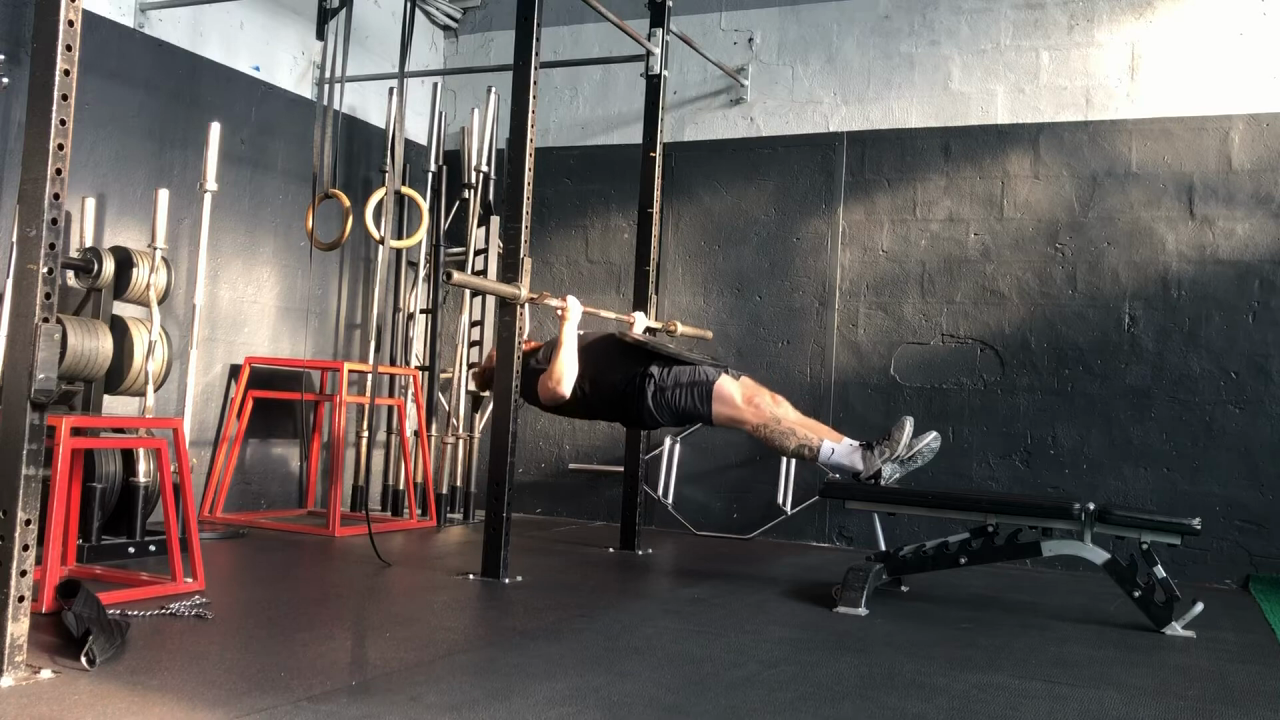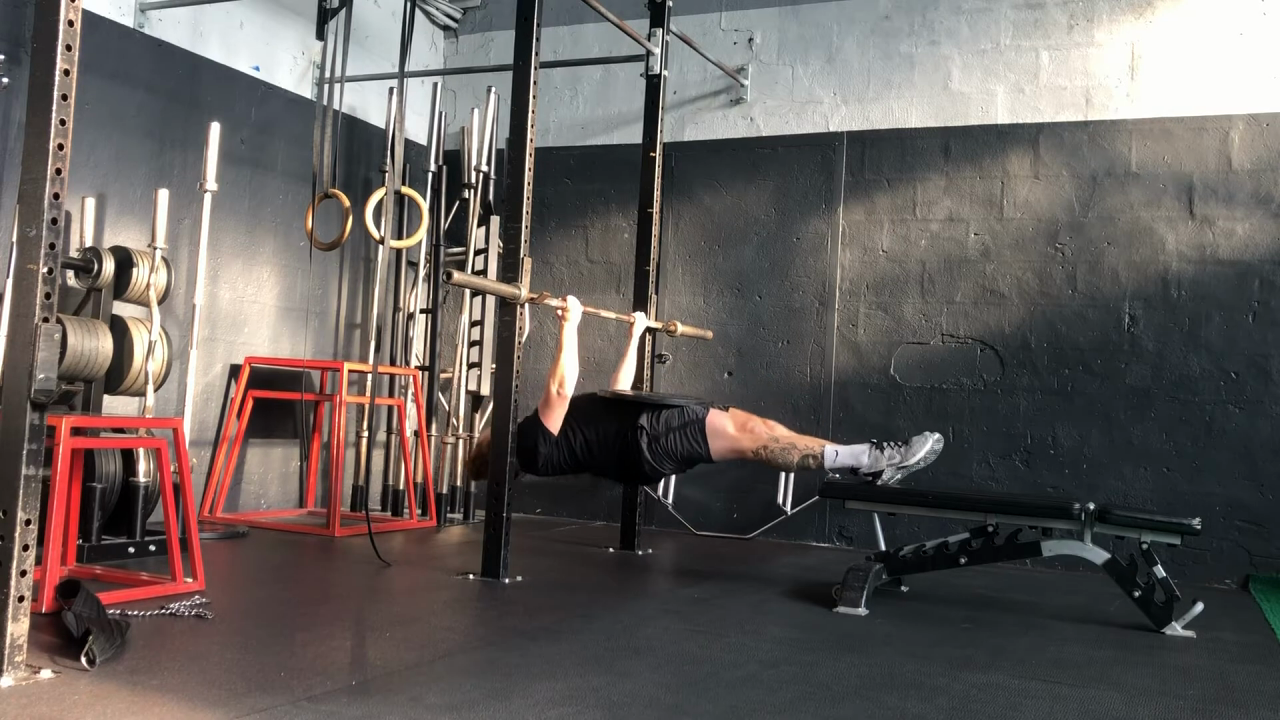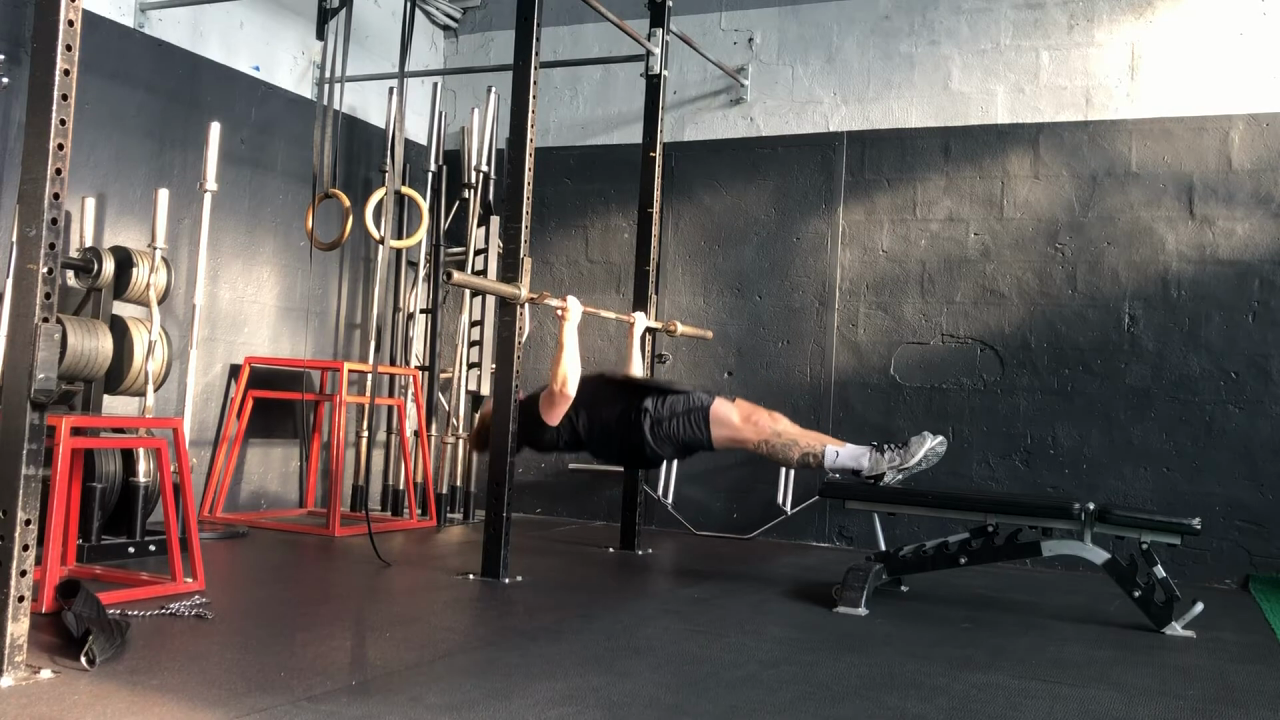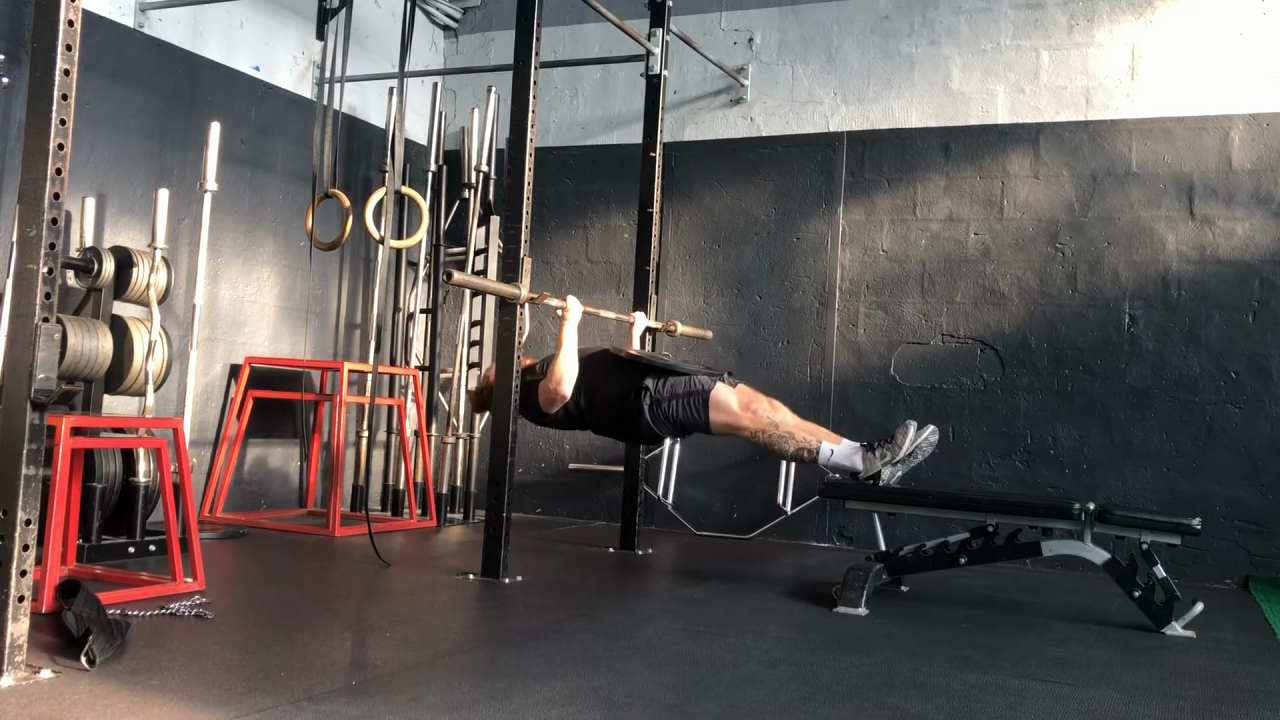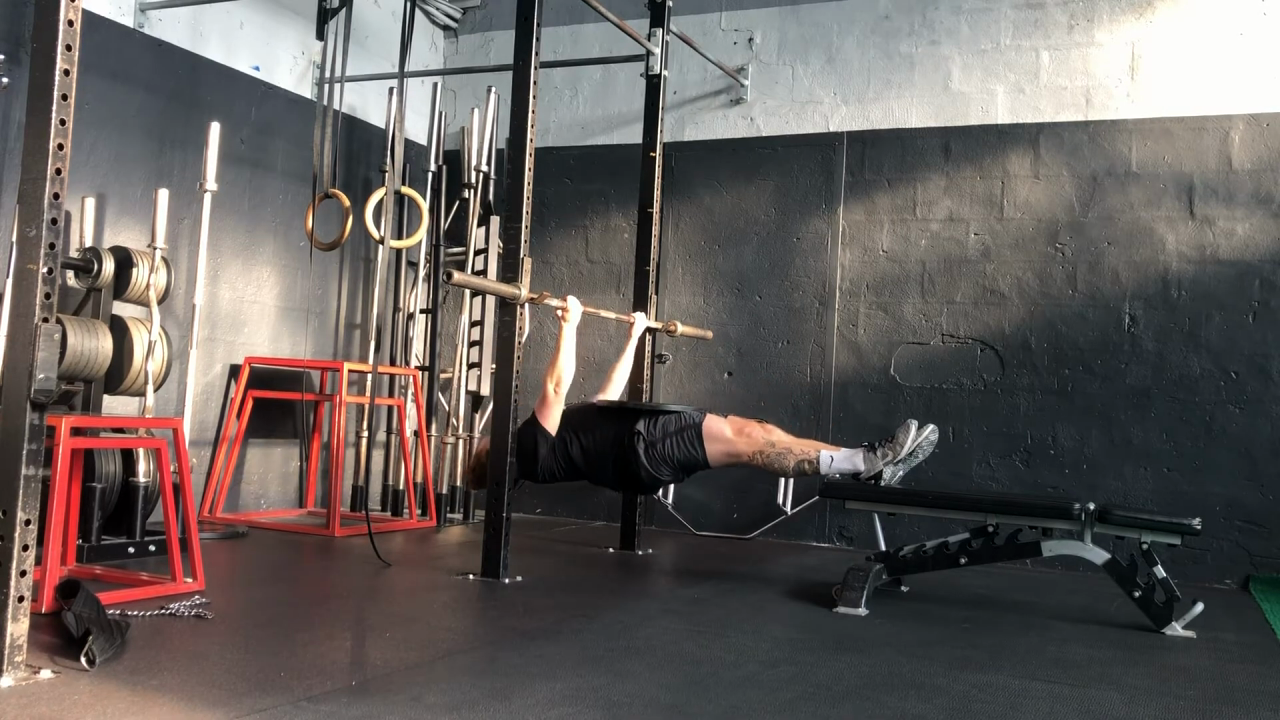
dt=1s
person 1, frame 1
left shoulder: (548, 355)
right shoulder: (532, 375)
right elbow: (561, 387)
left wrist: (636, 333)
right wrist: (567, 324)
left hip: (654, 372)
right hip: (647, 387)
left knee: (766, 401)
right knee: (750, 409)
left ankle: (866, 458)
right ankle: (862, 462)
person 1, frame 2
left shoulder: (536, 438)
right shoulder: (533, 444)
left elbow: (617, 396)
right elbow: (561, 389)
left wrist: (635, 336)
right wrist: (568, 326)
left hip: (644, 427)
right hip: (642, 439)
left knee: (754, 428)
right knee: (747, 435)
left ankle: (873, 462)
right ankle: (873, 459)
person 1, frame 3
left shoulder: (537, 413)
right shoulder: (534, 423)
left elbow: (630, 386)
right elbow: (565, 388)
left wrist: (636, 336)
right wrist: (568, 326)
left hip: (649, 411)
right hip: (645, 424)
left knee: (761, 419)
right knee: (751, 426)
left ankle: (872, 461)
right ankle: (873, 462)
person 1, frame 4
left shoulder: (542, 373)
right shoulder: (530, 394)
right elbow: (561, 388)
left wrist: (635, 334)
right wrist: (568, 324)
left hip: (649, 388)
right hip: (643, 401)
left knee: (759, 406)
right knee: (746, 413)
left ankle: (865, 459)
right ankle: (863, 461)
person 1, frame 5
left shoulder: (543, 442)
right shoulder: (532, 448)
left elbow: (609, 396)
right elbow: (557, 388)
left wrist: (633, 338)
right wrist: (568, 326)
left hip: (640, 437)
right hip: (639, 448)
left knee: (753, 432)
right knee: (743, 438)
left ankle: (867, 462)
right ankle: (866, 464)
